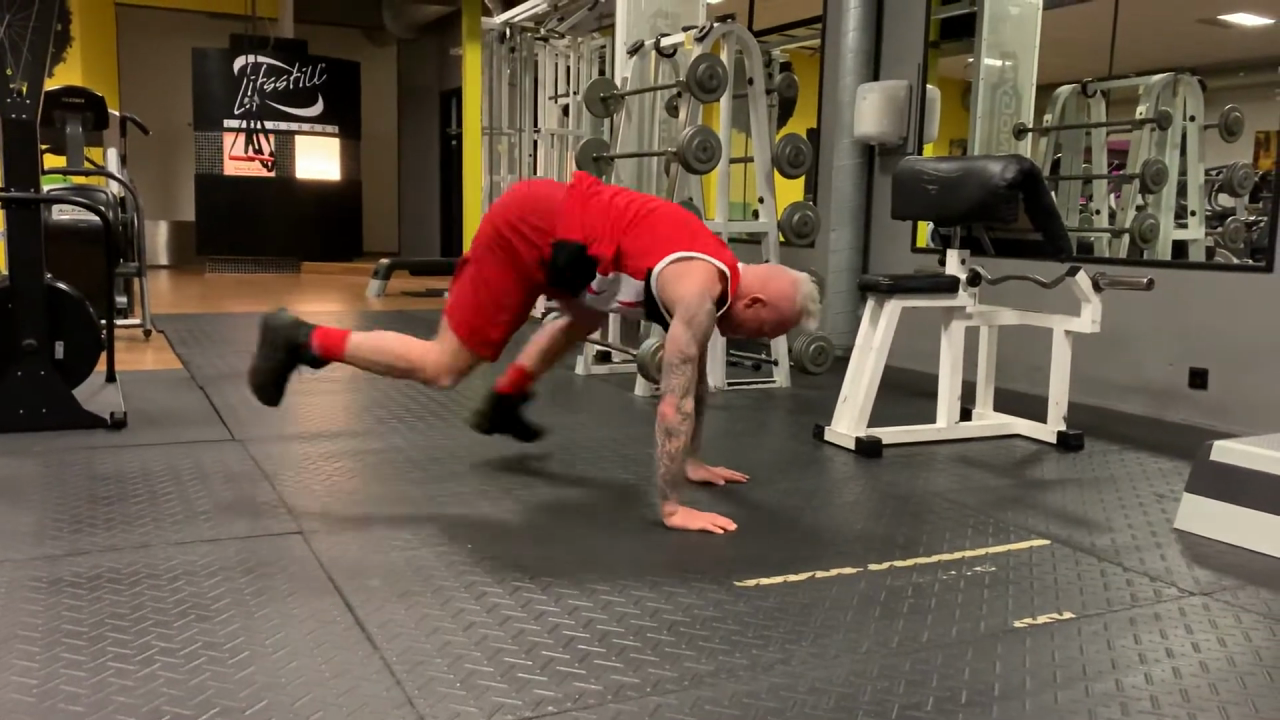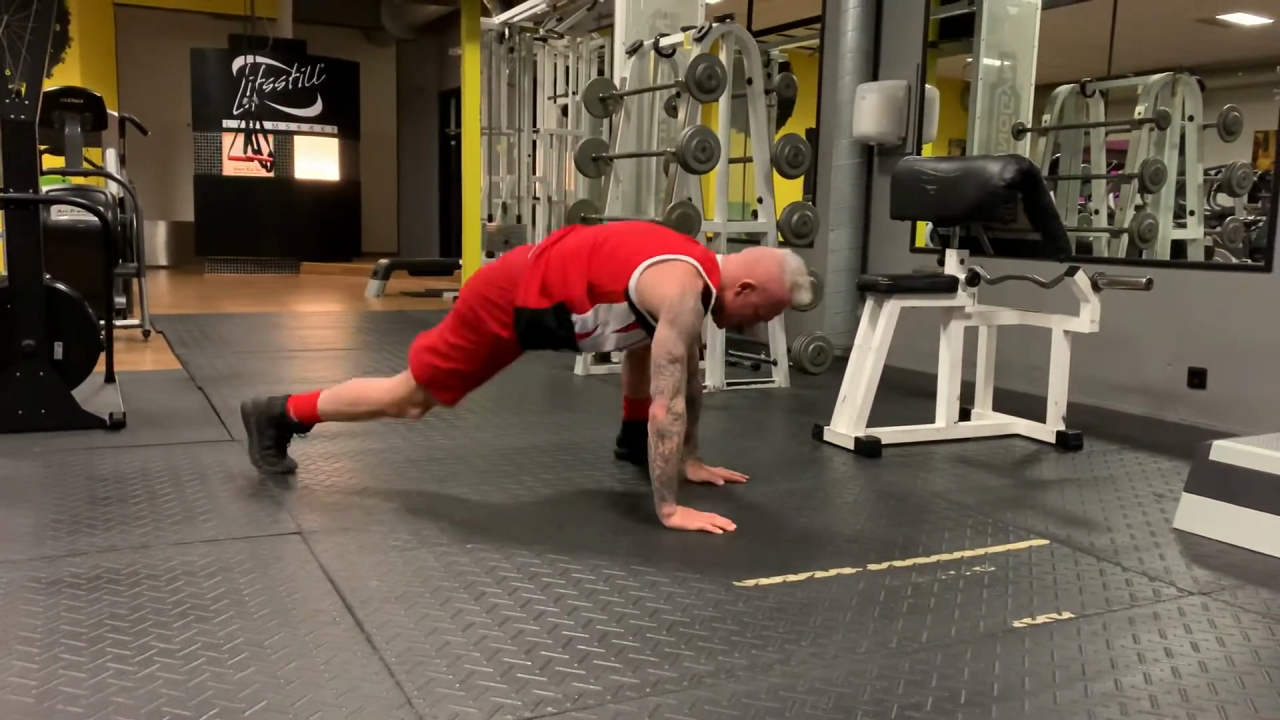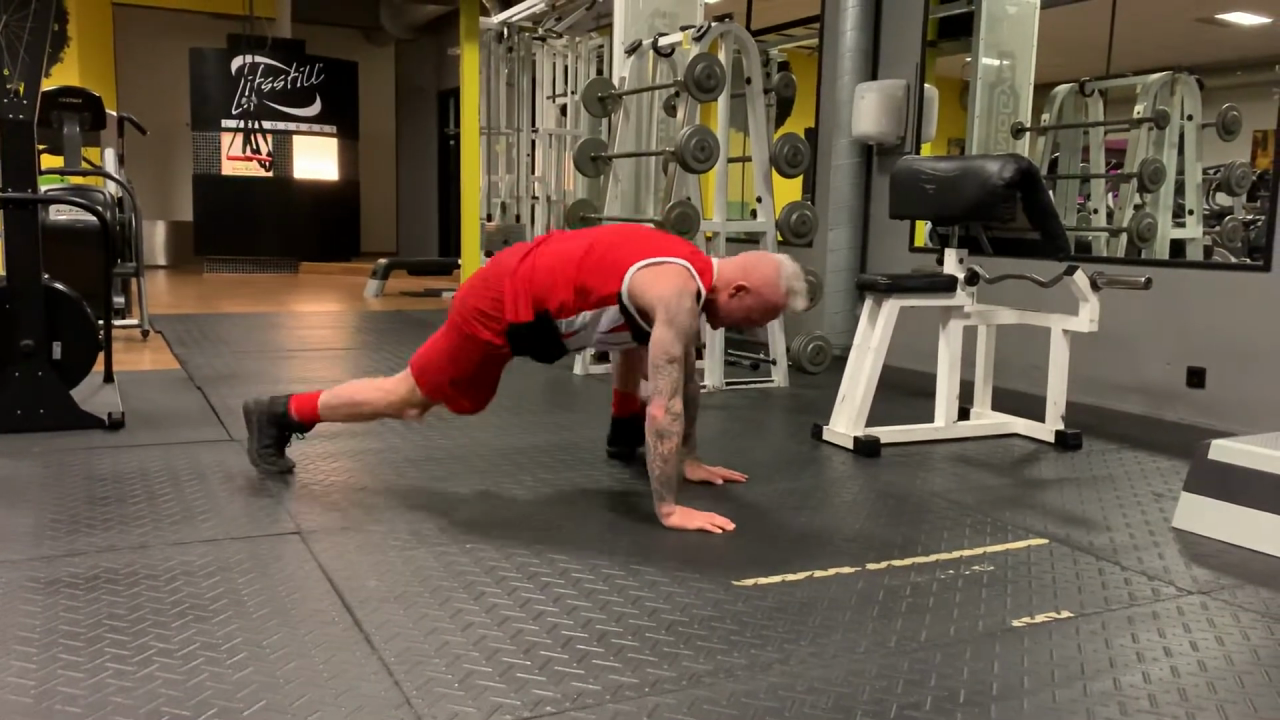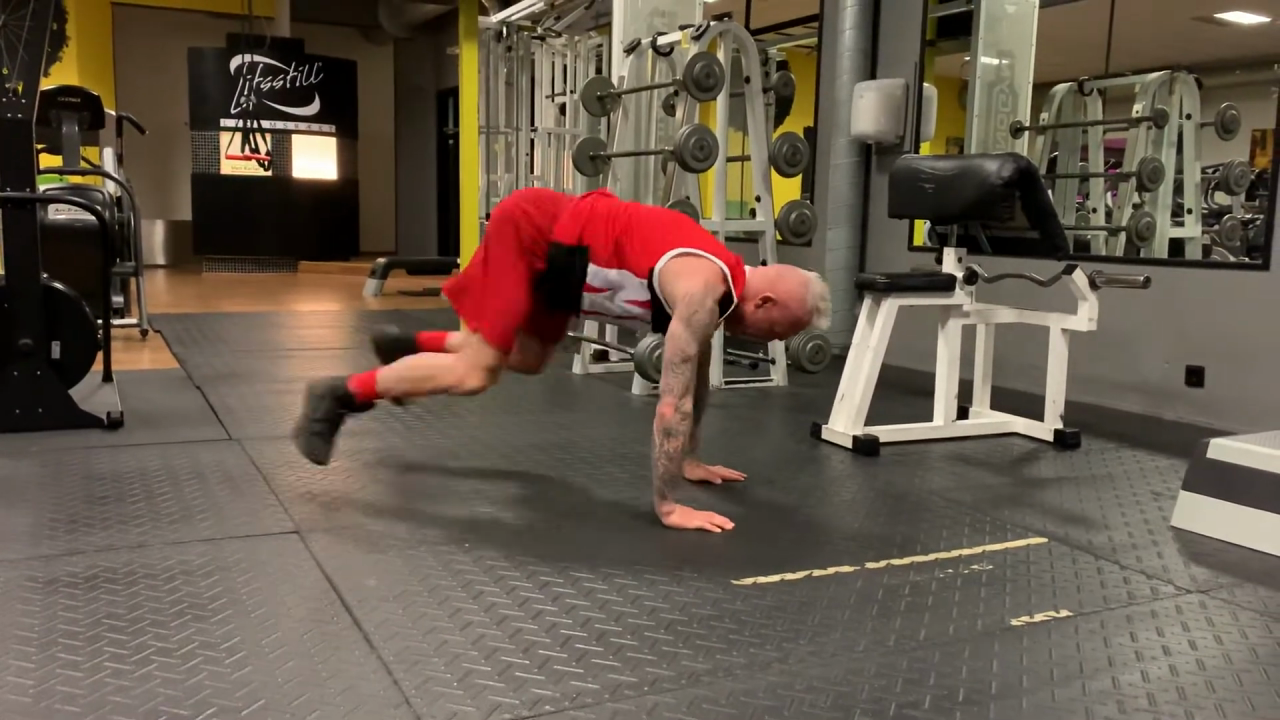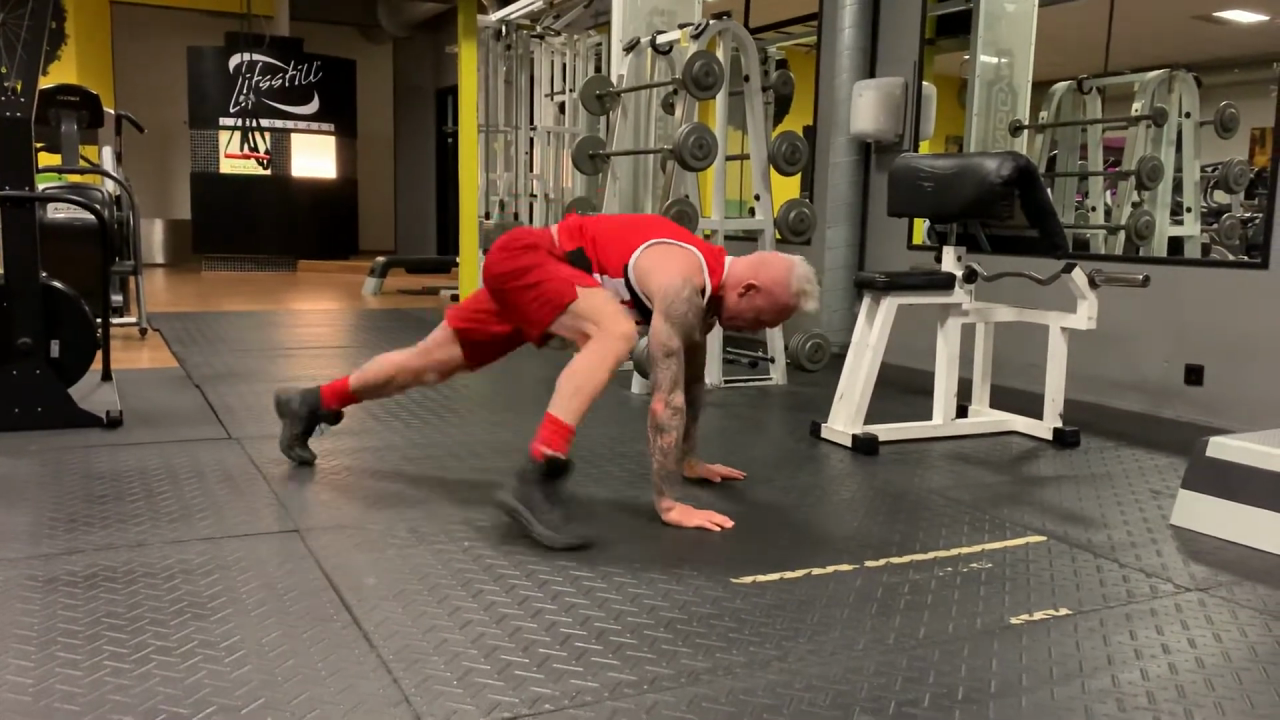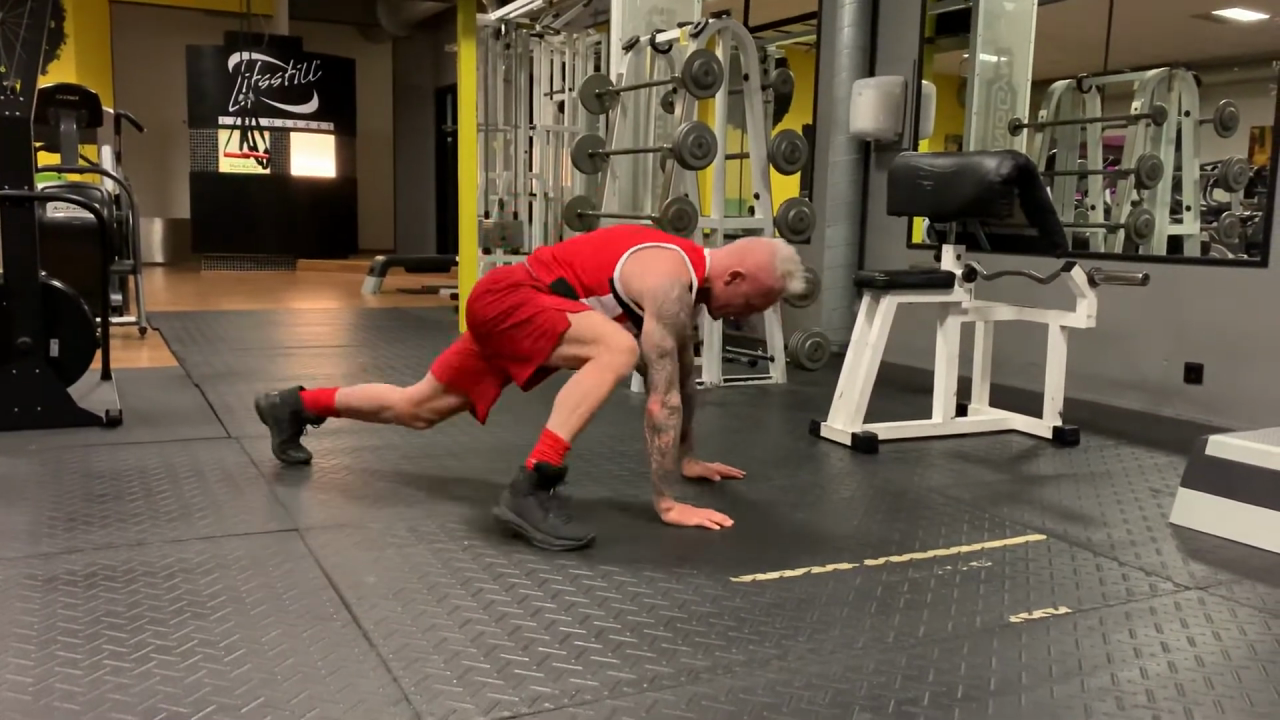
dt=0.2s
person 1, frame 1
left shoulder: (702, 277)
right shoulder: (703, 289)
left elbow: (690, 375)
right elbow: (677, 398)
left wrist: (692, 461)
right wrist: (671, 507)
left hip: (551, 209)
right hip: (530, 230)
left knee: (585, 317)
right knee: (443, 366)
left ankle: (502, 404)
right ankle: (300, 340)
person 1, frame 2
left shoulder: (700, 275)
right shoulder: (683, 290)
left elbow: (684, 373)
right elbow: (668, 400)
left wrist: (690, 460)
right wrist: (671, 508)
left hip: (539, 273)
right hip: (507, 304)
left knee: (650, 325)
right knee: (405, 399)
left ankle: (635, 437)
right ankle: (279, 416)
person 1, frame 3
left shoulder: (694, 274)
right shoulder: (679, 292)
left elbow: (684, 375)
right elbow: (665, 401)
left wrist: (689, 459)
right wrist: (669, 508)
left hip: (528, 272)
right hip: (499, 308)
left knee: (651, 332)
right knee: (406, 398)
right ankle: (279, 414)
person 1, frame 4
left shoulder: (715, 283)
right shoulder: (700, 287)
left elbow: (695, 373)
right elbow: (676, 398)
left wrist: (689, 460)
right wrist: (670, 506)
left hip: (556, 236)
right hip: (533, 230)
left knee: (530, 359)
right knee: (474, 372)
left ankle: (408, 346)
right ankle: (340, 395)
person 1, frame 5
left shoulder: (708, 279)
right shoulder: (682, 282)
left elbow: (690, 376)
right elbow: (666, 394)
left wrist: (688, 461)
right wrist: (670, 502)
left hip: (545, 267)
right hip: (523, 259)
left knee: (432, 364)
right knee: (615, 338)
left ankle: (314, 405)
right ankle: (538, 477)
person 1, frame 6
left shoulder: (688, 275)
right shoulder: (670, 282)
left elbow: (682, 376)
right elbow: (662, 396)
left wrist: (687, 458)
right wrist: (668, 501)
left hip: (518, 303)
right hip: (504, 298)
left knee: (417, 407)
right knee: (618, 349)
left ankle: (293, 406)
right ankle: (532, 488)
